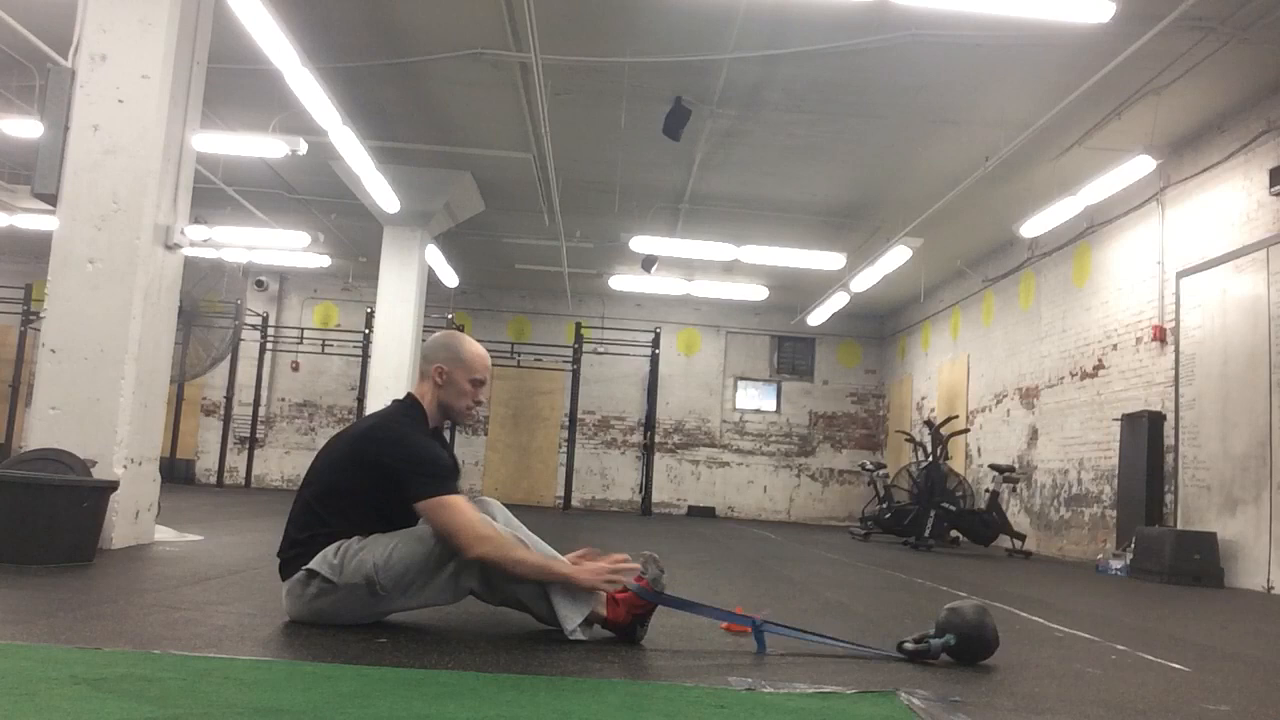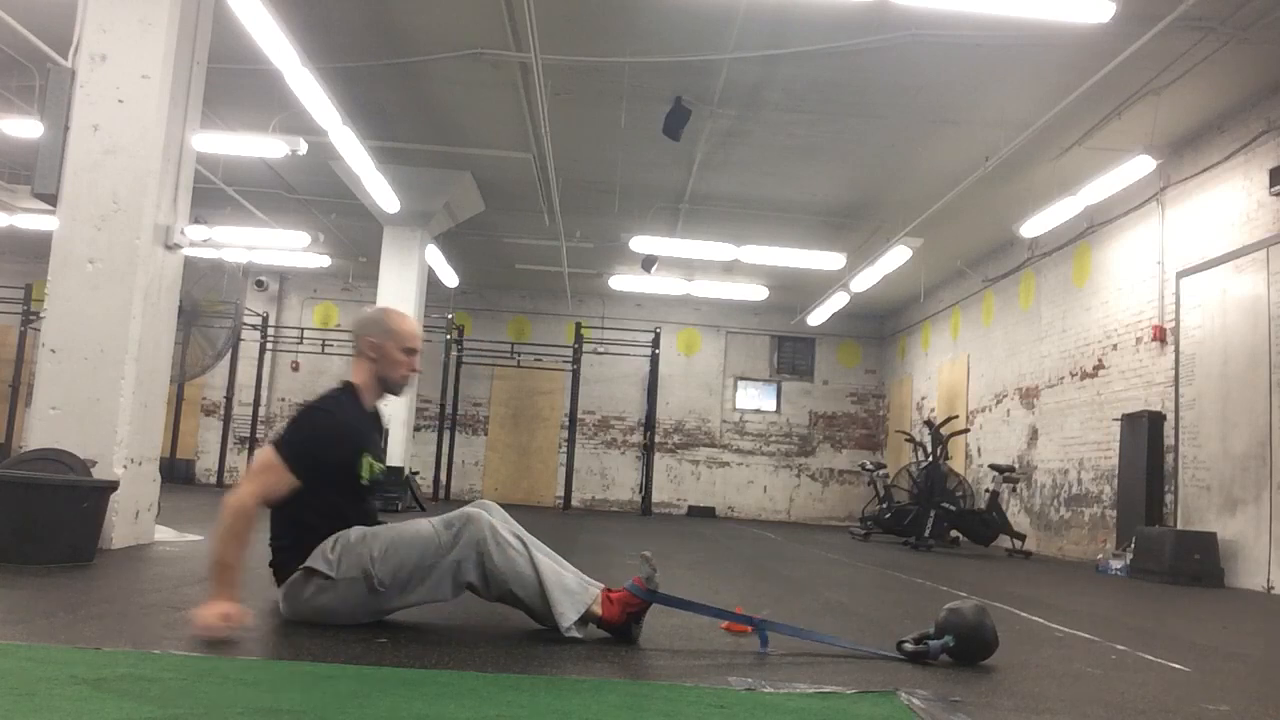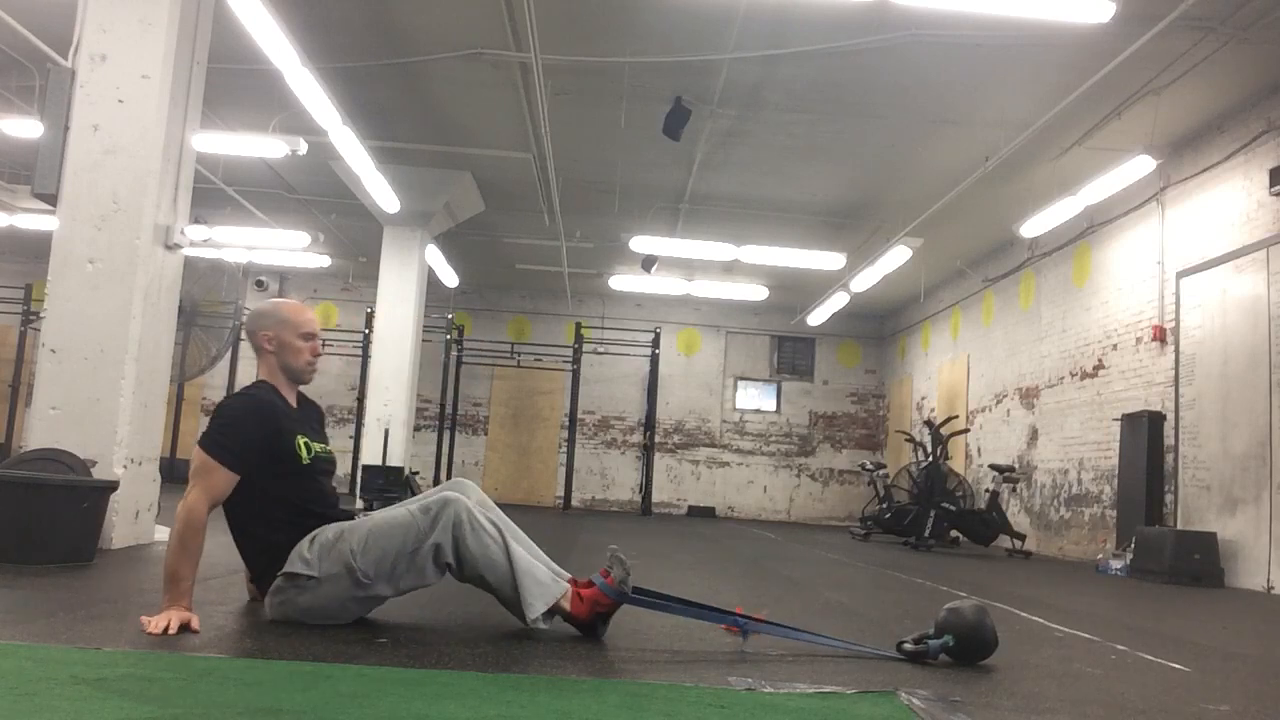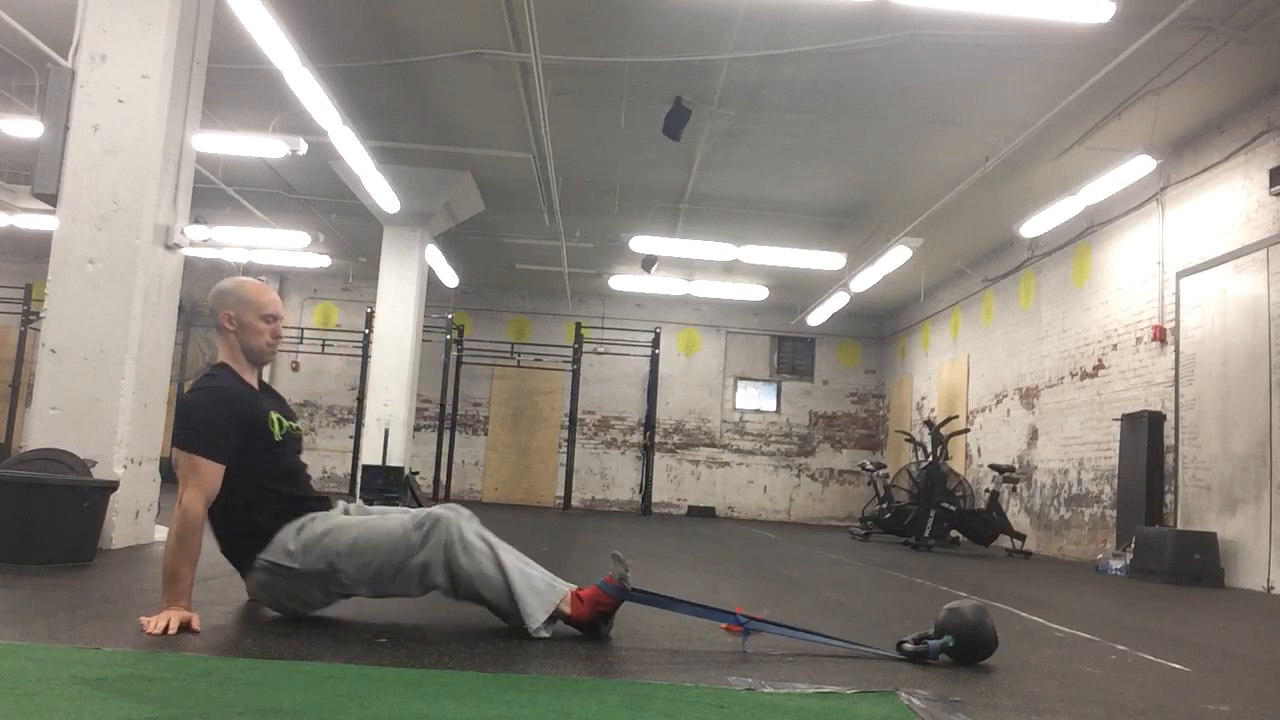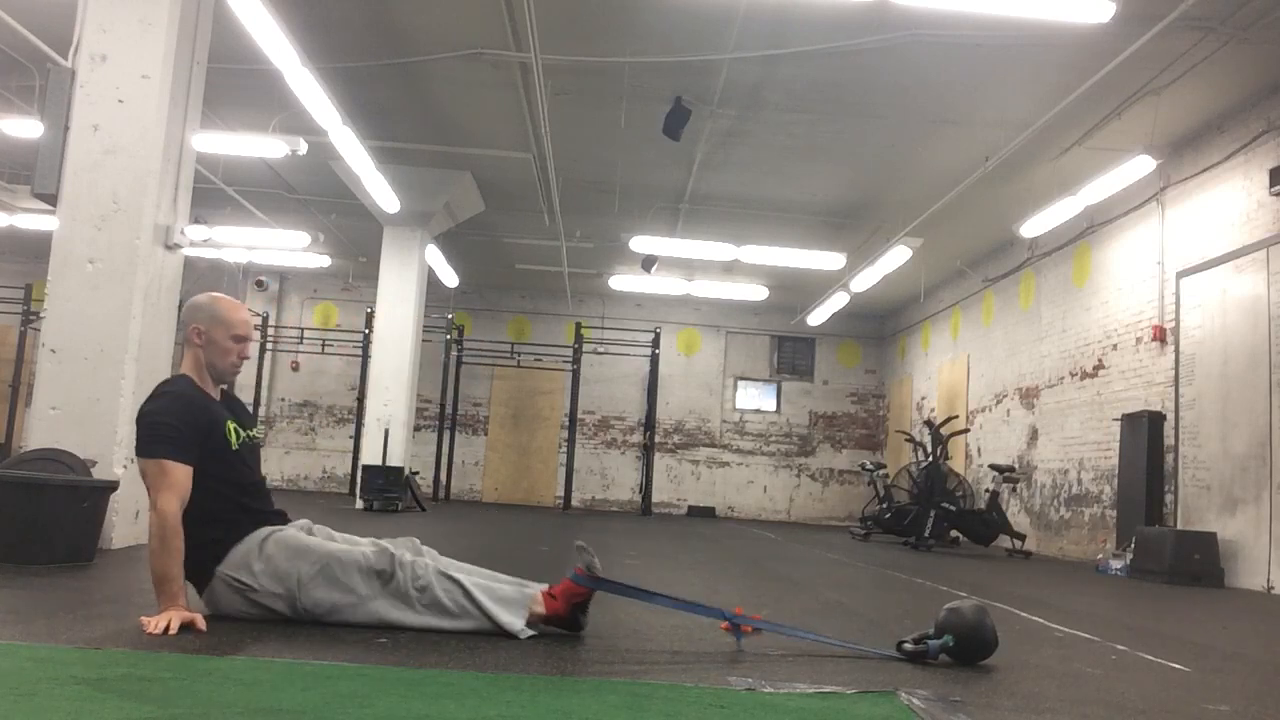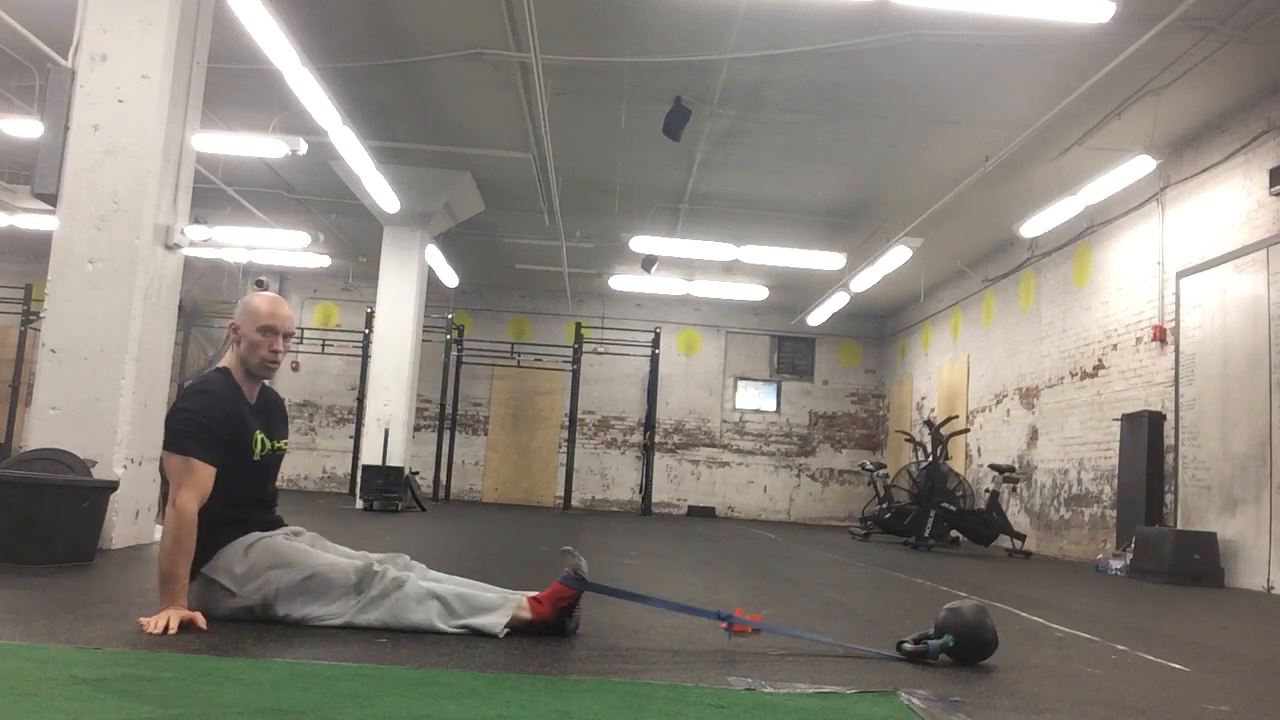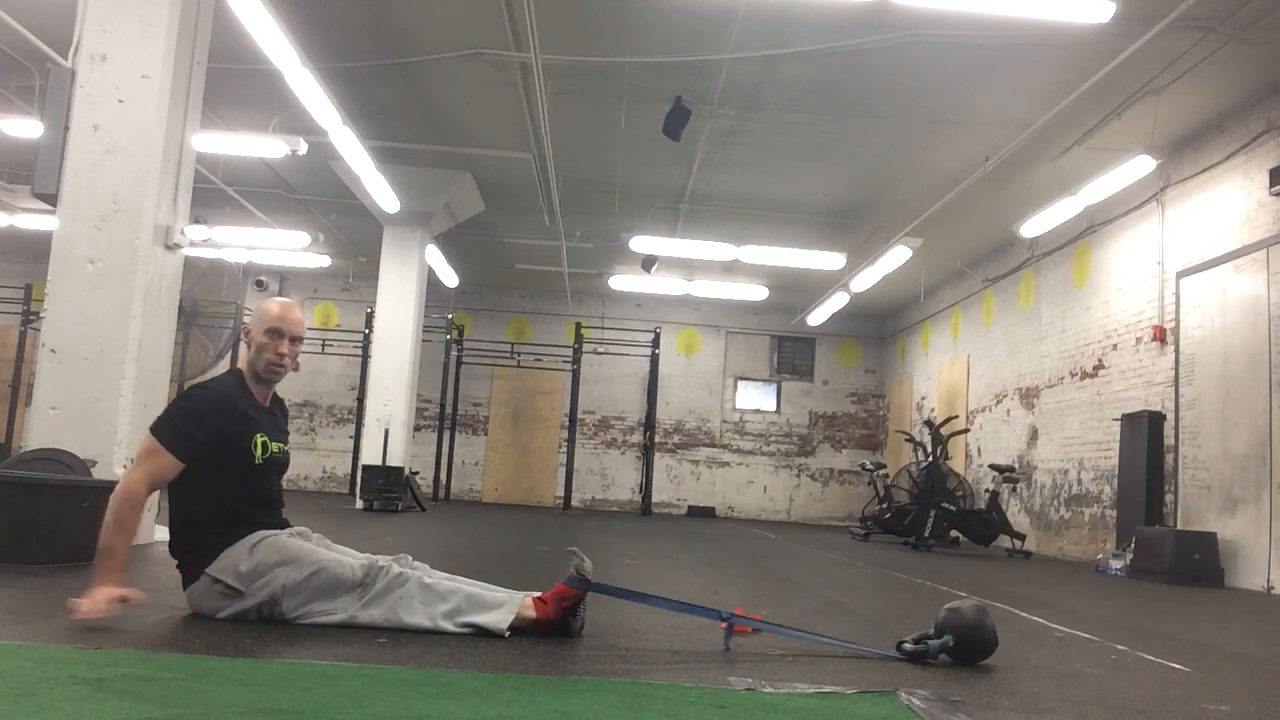
dt=0.4s
person 1, frame 1
left shoulder: (413, 428)
right shoulder: (408, 440)
right elbow: (477, 545)
right wrist: (574, 575)
left hip: (347, 566)
right hip: (318, 583)
left knee: (485, 513)
right knee: (474, 535)
left ankle: (596, 604)
right ankle: (604, 610)
person 1, frame 2
left shoulder: (367, 419)
right shoulder: (330, 420)
right elbow: (245, 499)
left wrist: (287, 577)
right wrist: (222, 596)
left hip: (340, 564)
right hip: (317, 578)
left knee: (480, 523)
right knee: (472, 528)
left ankle: (595, 601)
right ankle: (600, 609)
person 1, frame 3
left shoulder: (306, 412)
right shoulder: (247, 411)
right elbow: (196, 504)
left wrist: (262, 573)
right wrist: (177, 603)
left hip: (332, 552)
right hip: (301, 578)
left knee: (461, 493)
right knee: (452, 511)
left ankle: (563, 591)
right ankle: (572, 605)
person 1, frame 4
left shoulder: (262, 394)
right shoulder: (212, 398)
right elbow: (192, 502)
left wrist: (260, 577)
right wrist: (176, 602)
left hip: (321, 521)
right hip: (286, 549)
left knee: (445, 525)
right knee: (445, 529)
left ankle: (559, 601)
right ankle: (571, 606)
person 1, frame 5
left shoulder: (227, 405)
right shoulder: (172, 407)
right elbow: (166, 507)
right wrist: (172, 602)
left hip: (276, 536)
right hip: (239, 563)
left knee: (403, 557)
right knee: (388, 573)
left ankle: (543, 601)
right ankle: (545, 606)
person 1, frame 6
left shoulder: (273, 405)
right shoulder: (206, 402)
right elbow: (184, 504)
right wrist: (173, 601)
left hip: (271, 539)
right hip: (224, 564)
left knee: (390, 569)
right knee: (368, 587)
left ankle: (530, 606)
right ankle: (530, 612)
person 1, frame 7
left shoulder: (275, 408)
right shoulder: (209, 404)
right elbow: (134, 486)
right wrist: (106, 579)
left hip: (274, 543)
right hip: (227, 567)
left knee: (390, 574)
right knee: (376, 583)
left ankle: (531, 608)
right ankle: (532, 612)
